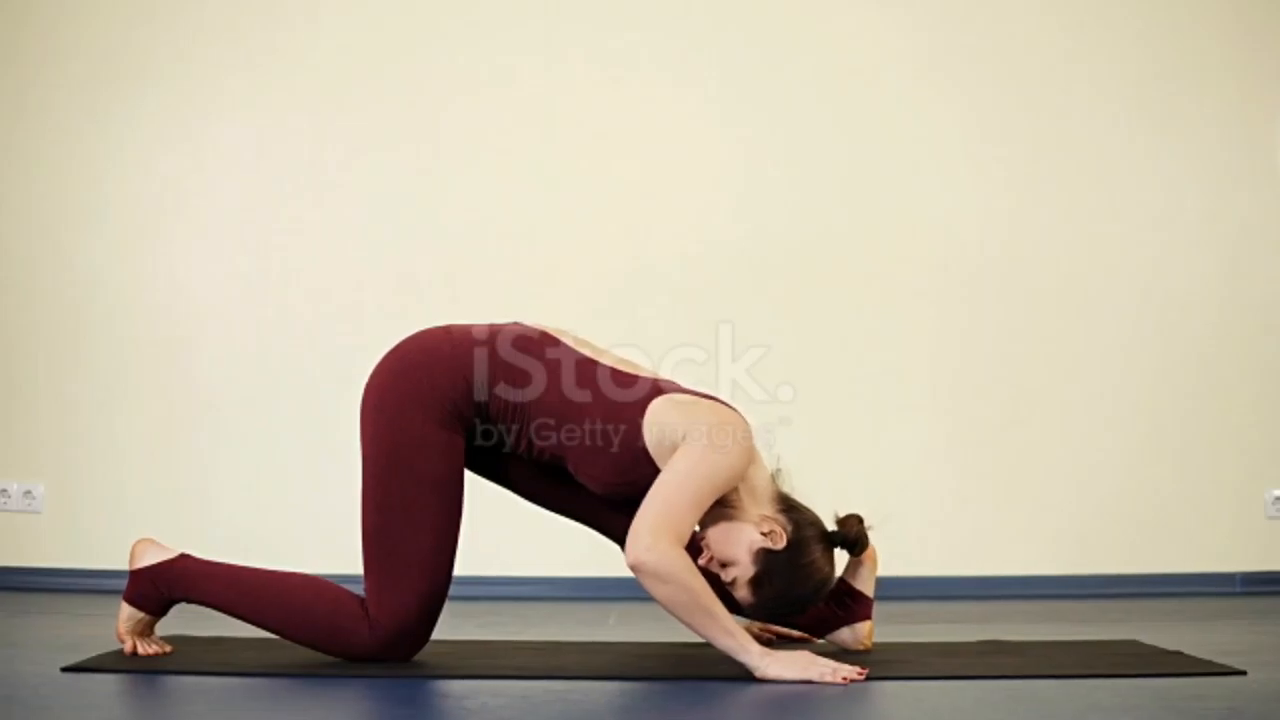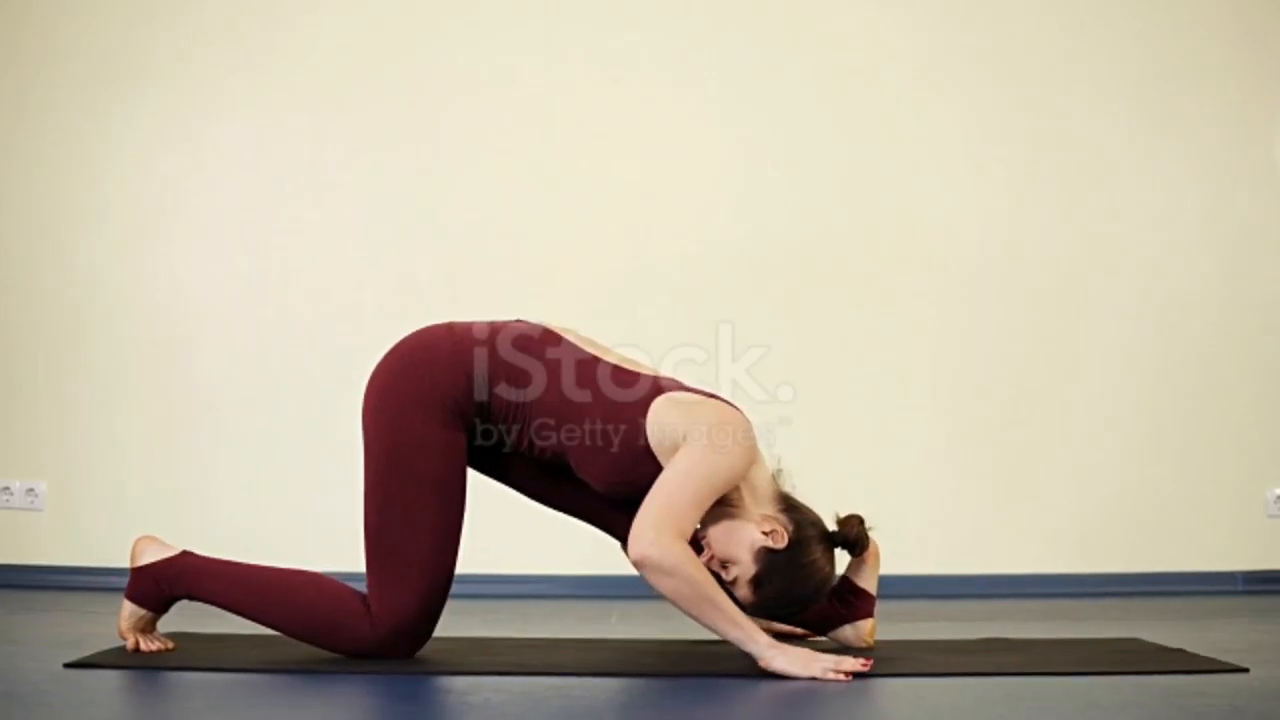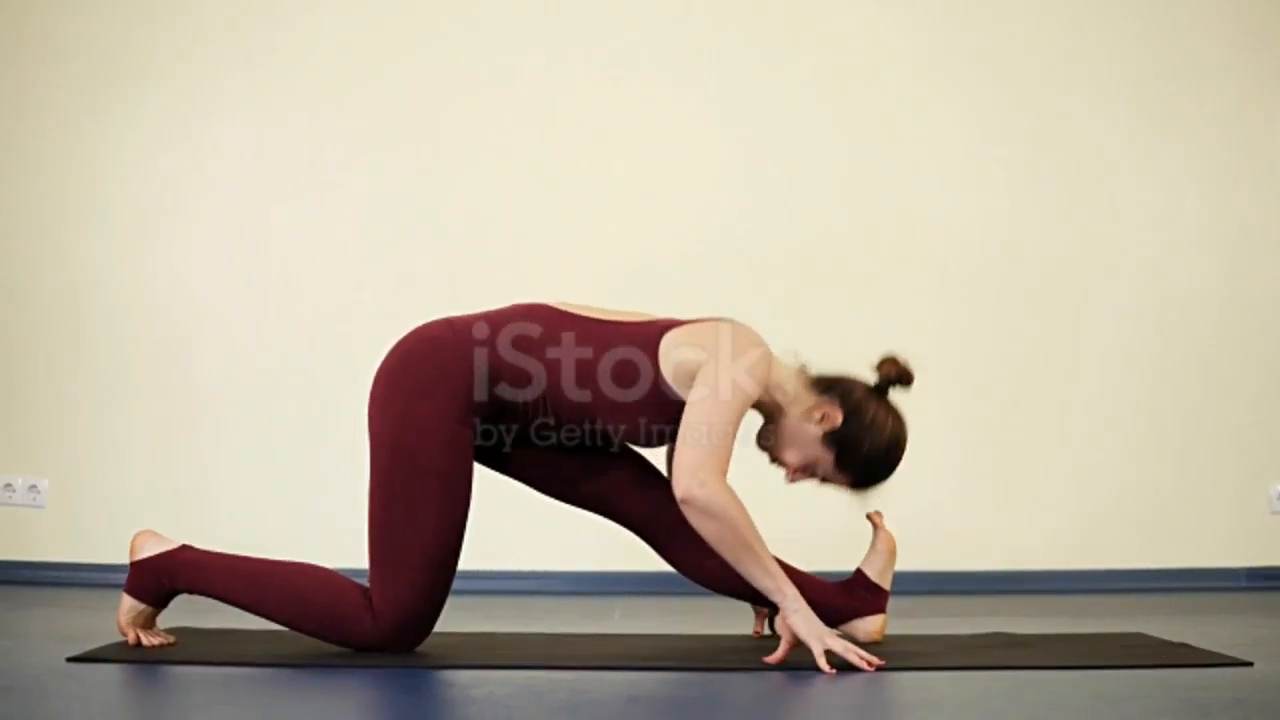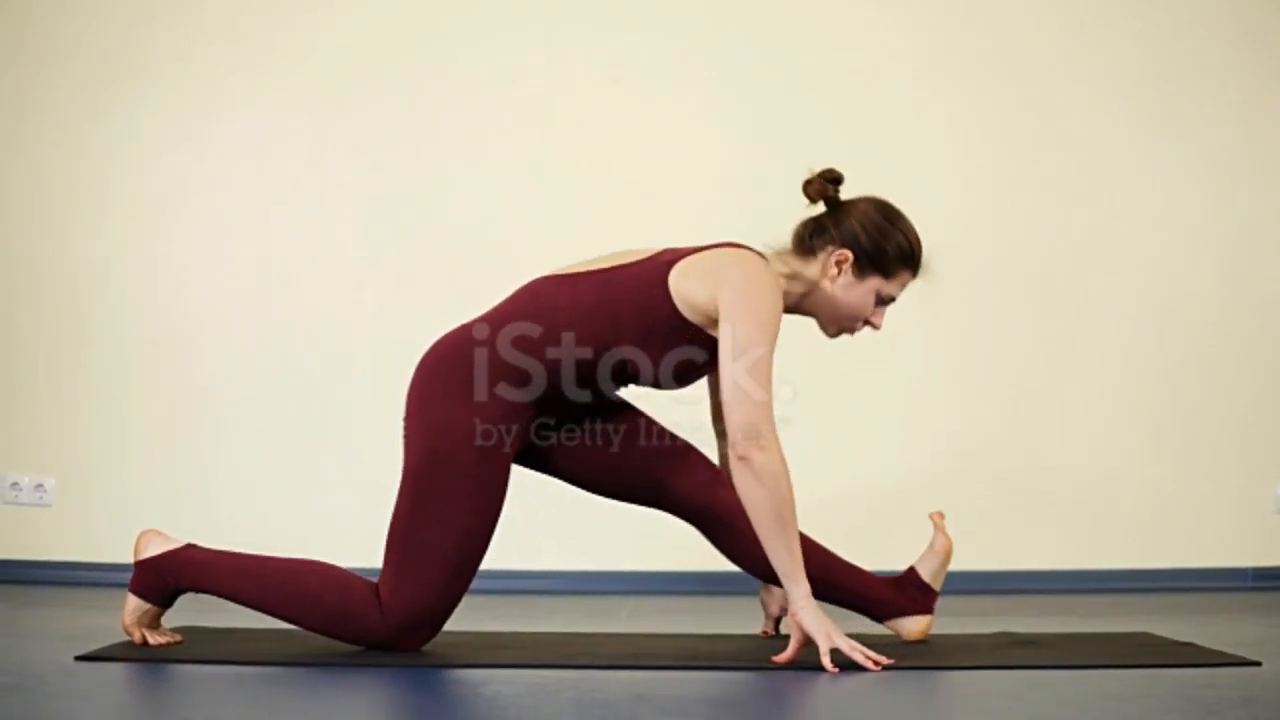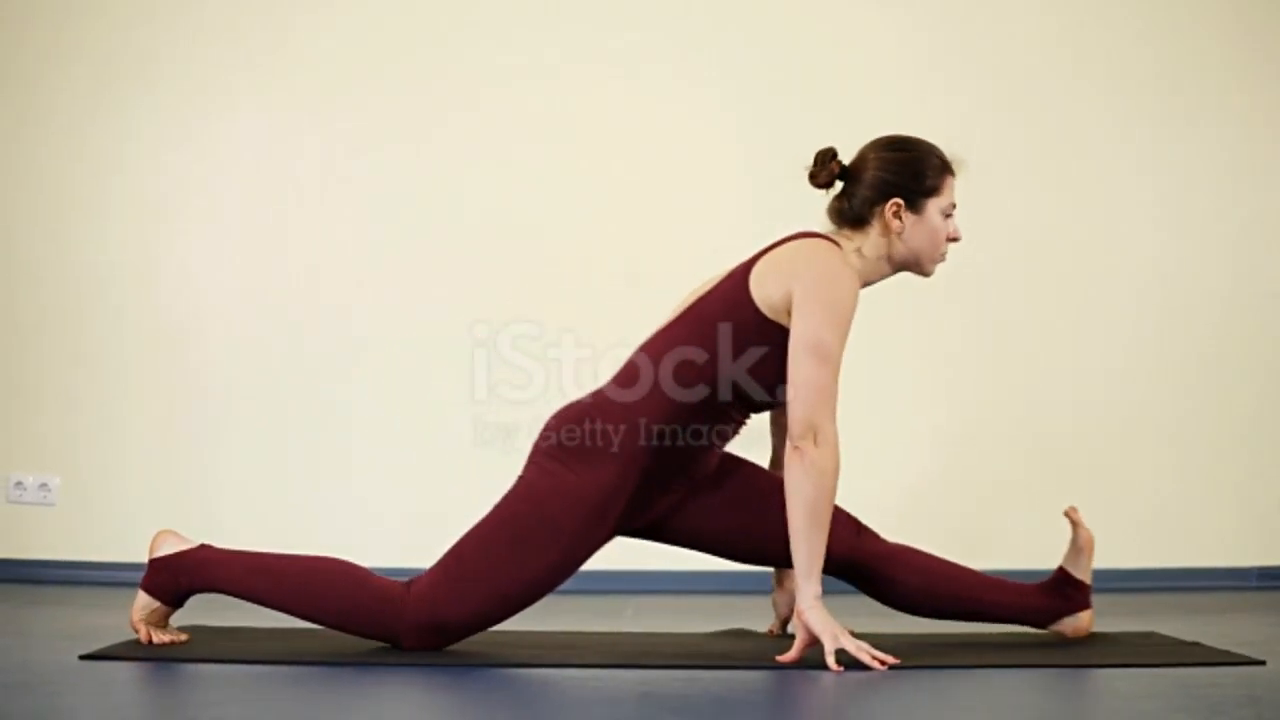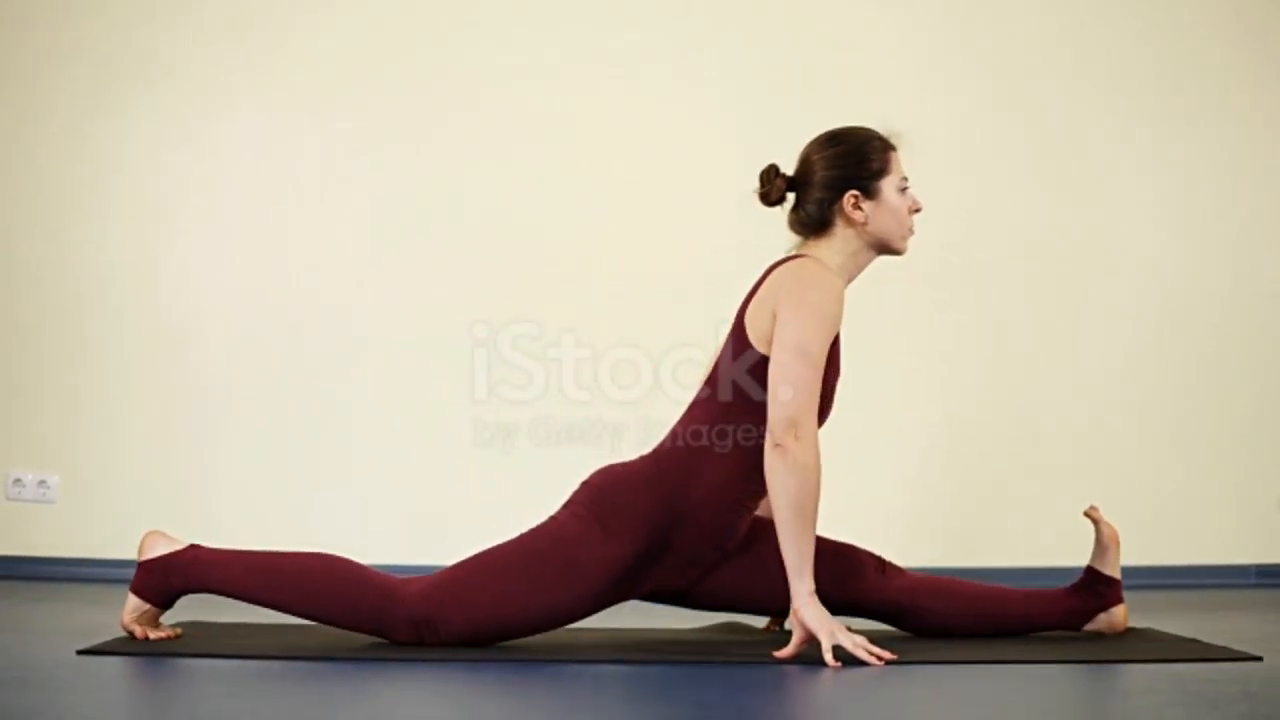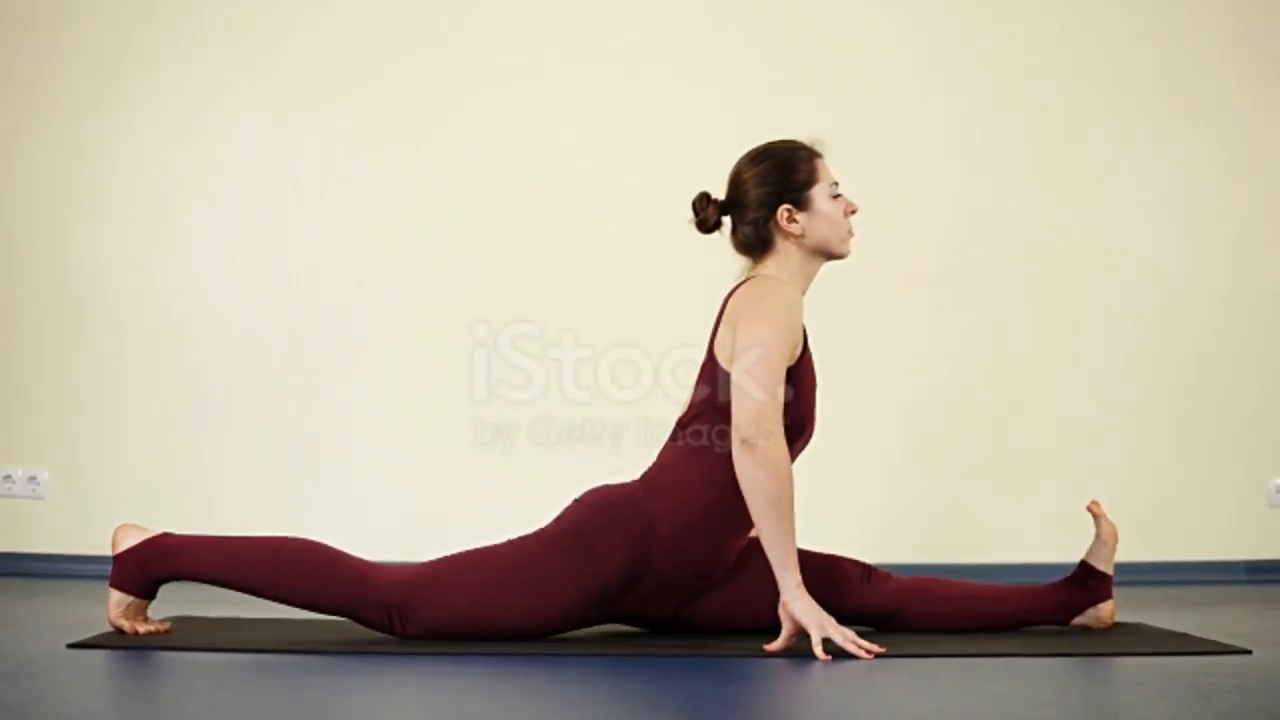
dt=0.5s
person 1, frame 1
left shoulder: (710, 472)
right shoulder: (725, 447)
left elbow: (665, 551)
right elbow: (648, 559)
left wrist: (737, 615)
right wrist: (756, 653)
left hip: (480, 395)
right hip: (429, 385)
right knee: (390, 634)
right ankle: (165, 574)
person 1, frame 2
left shoulder: (712, 462)
right shoulder: (728, 445)
left elbow: (658, 541)
right elbow: (652, 551)
right wrist: (761, 643)
left hip: (480, 393)
right hip: (429, 384)
right knee: (393, 629)
right ankle: (166, 571)
person 1, frame 3
left shoulder: (730, 369)
right shoulder: (743, 359)
left elbow: (687, 500)
right elbow: (700, 491)
left wrist: (777, 590)
right wrist: (788, 598)
left hip: (494, 396)
right hip: (435, 384)
right knee: (391, 625)
right ankle: (166, 567)
person 1, frame 4
left shoulder: (743, 287)
right shoulder: (751, 286)
left elbow: (734, 461)
right elbow: (755, 452)
left wrist: (774, 571)
right wrist: (804, 598)
left hip: (535, 391)
right hip: (475, 394)
left knee: (700, 490)
right knee: (397, 622)
left ankle: (893, 602)
right ankle: (172, 566)
person 1, frame 5
left shoulder: (815, 266)
right shoulder: (827, 271)
left elbow: (789, 432)
right elbow: (809, 439)
left wrist: (794, 565)
right wrist: (810, 600)
left hip: (663, 463)
right hip: (597, 459)
left knee: (857, 549)
right knee: (418, 620)
right ankle: (185, 565)
person 1, frame 6
left shoulder: (804, 280)
right shoulder: (813, 283)
left elbow: (772, 441)
right elbow: (789, 440)
left wrist: (789, 573)
right wrist: (804, 599)
left hip: (696, 538)
right hip: (631, 524)
left knee: (889, 591)
right knee: (414, 613)
person 1, frame 7
left shoulder: (764, 305)
right shoulder: (770, 298)
right elbow: (755, 439)
left wrist: (782, 579)
right wrist: (794, 590)
left hip: (679, 571)
right hip: (623, 550)
left knee: (875, 596)
right knee: (390, 601)
